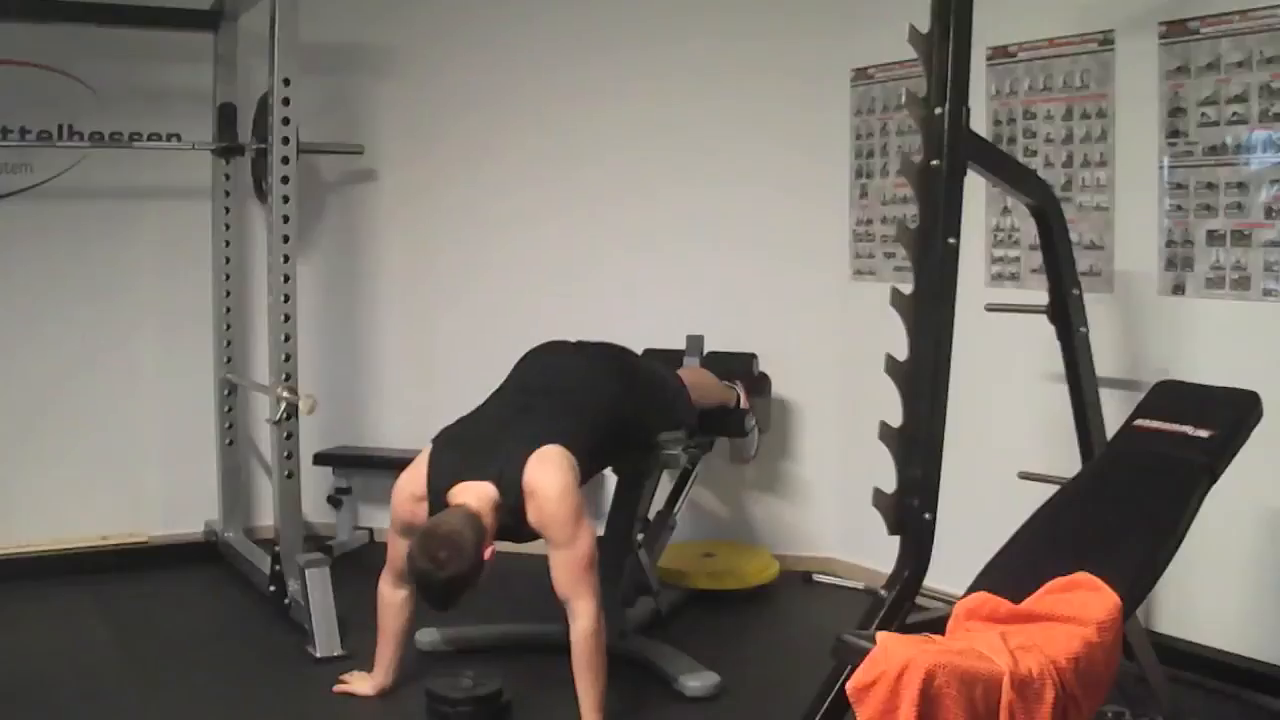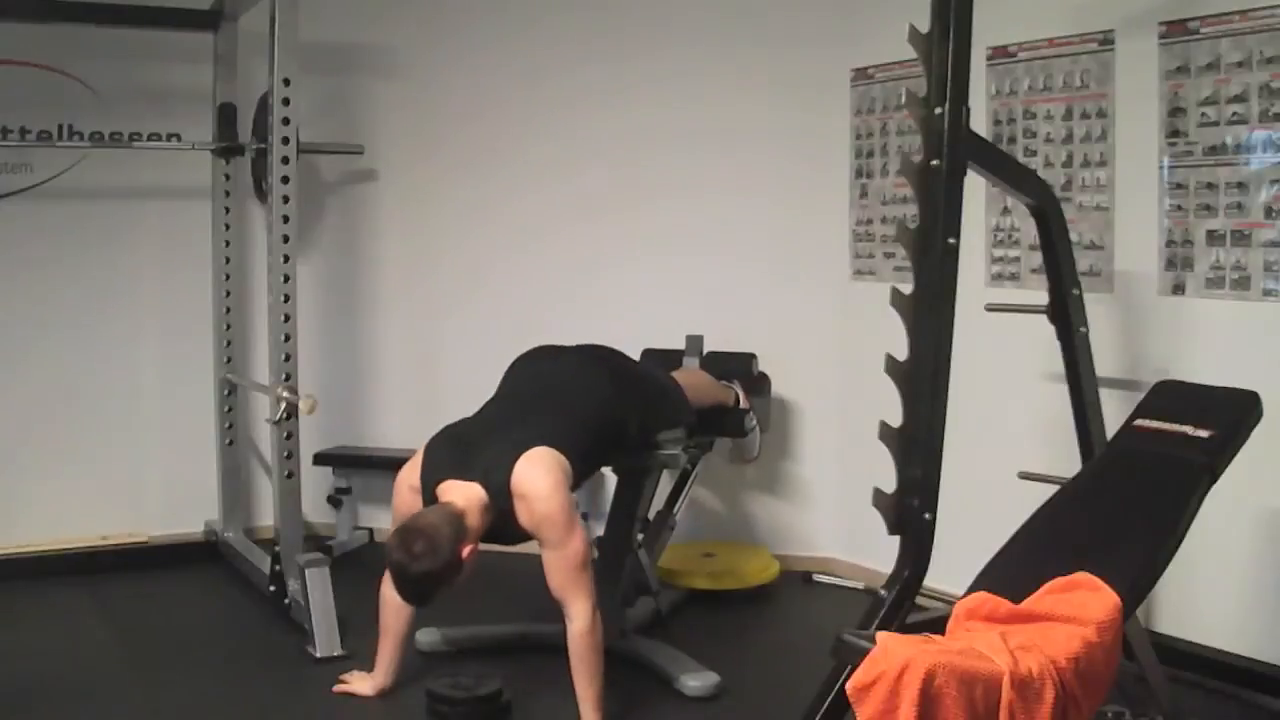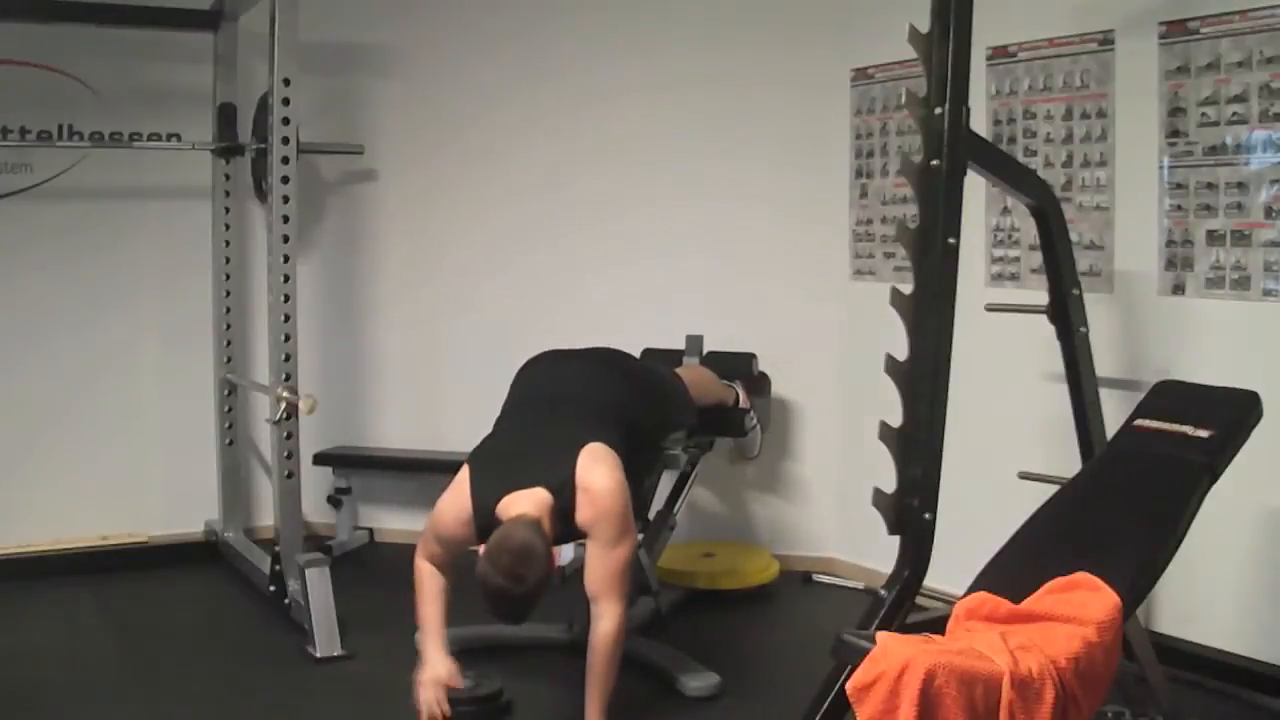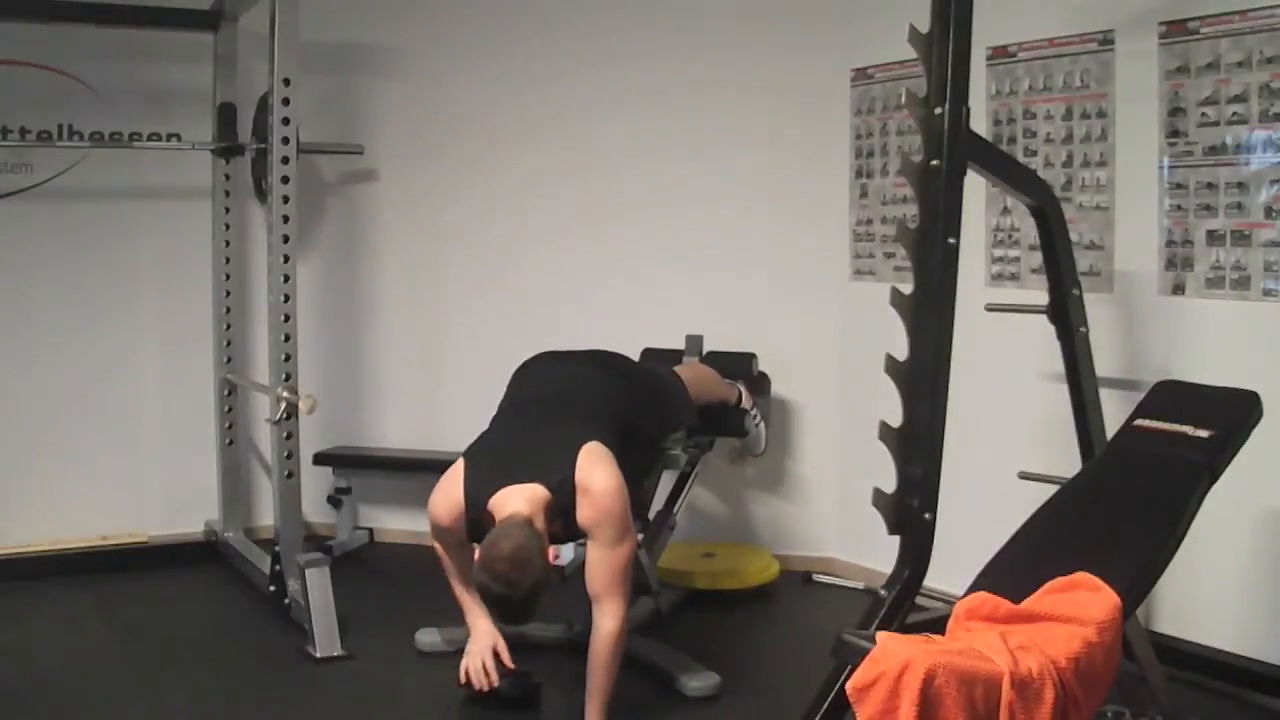
dt=0.5s
person 1, frame 1
left shoulder: (545, 490)
right shoulder: (414, 491)
left elbow: (583, 611)
right elbow: (395, 582)
right wrist: (380, 676)
left hip: (612, 380)
right hip: (542, 367)
left knee: (679, 393)
left ankle: (735, 397)
person 1, frame 2
left shoulder: (536, 491)
right shoulder: (413, 485)
left elbow: (579, 611)
right elbow: (397, 582)
right wrist: (381, 676)
left hip: (608, 384)
right hip: (535, 370)
left knee: (675, 393)
left ankle: (733, 398)
person 1, frame 3
left shoulder: (599, 491)
right shoulder: (459, 508)
left elbow: (607, 613)
right elbow: (428, 560)
right wrist: (434, 653)
left hip: (620, 383)
left knee: (680, 385)
left ankle: (734, 398)
person 1, frame 4
left shoulder: (597, 490)
right shoulder: (450, 502)
left elbow: (609, 613)
right elbow: (447, 546)
right wrist: (481, 625)
left hip: (618, 385)
right hip: (537, 376)
left knee: (679, 386)
left ankle: (737, 397)
